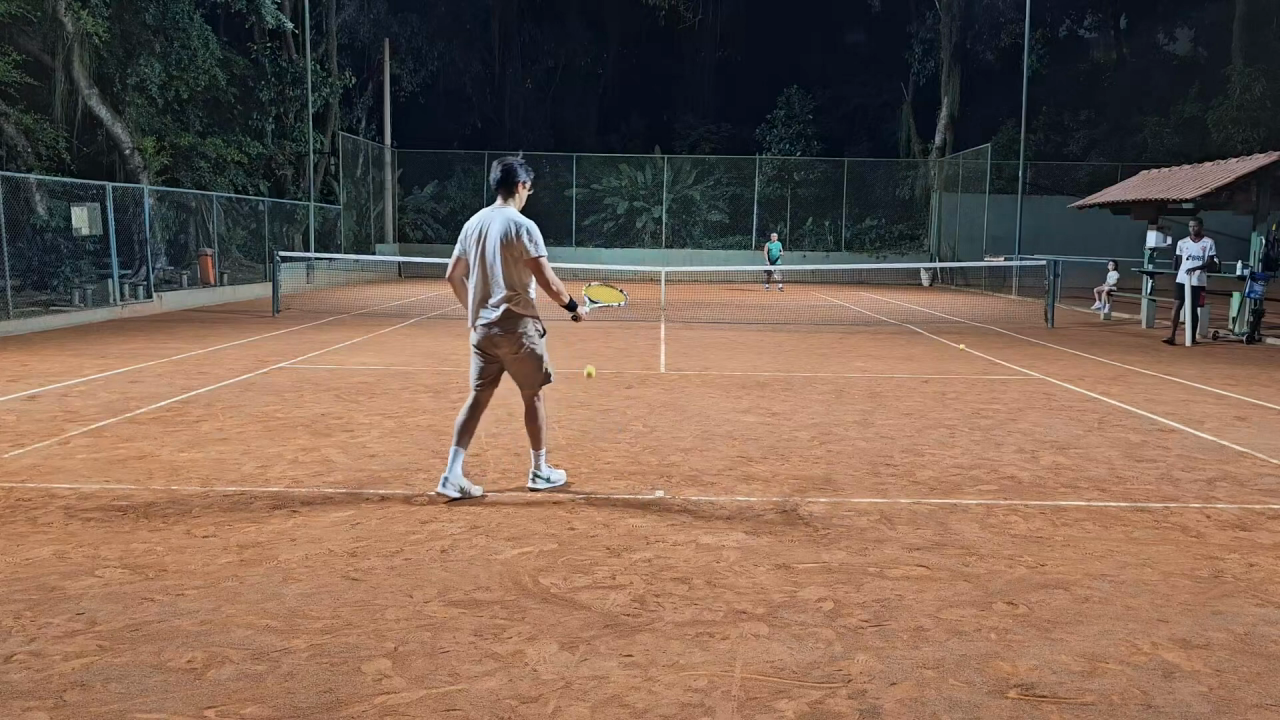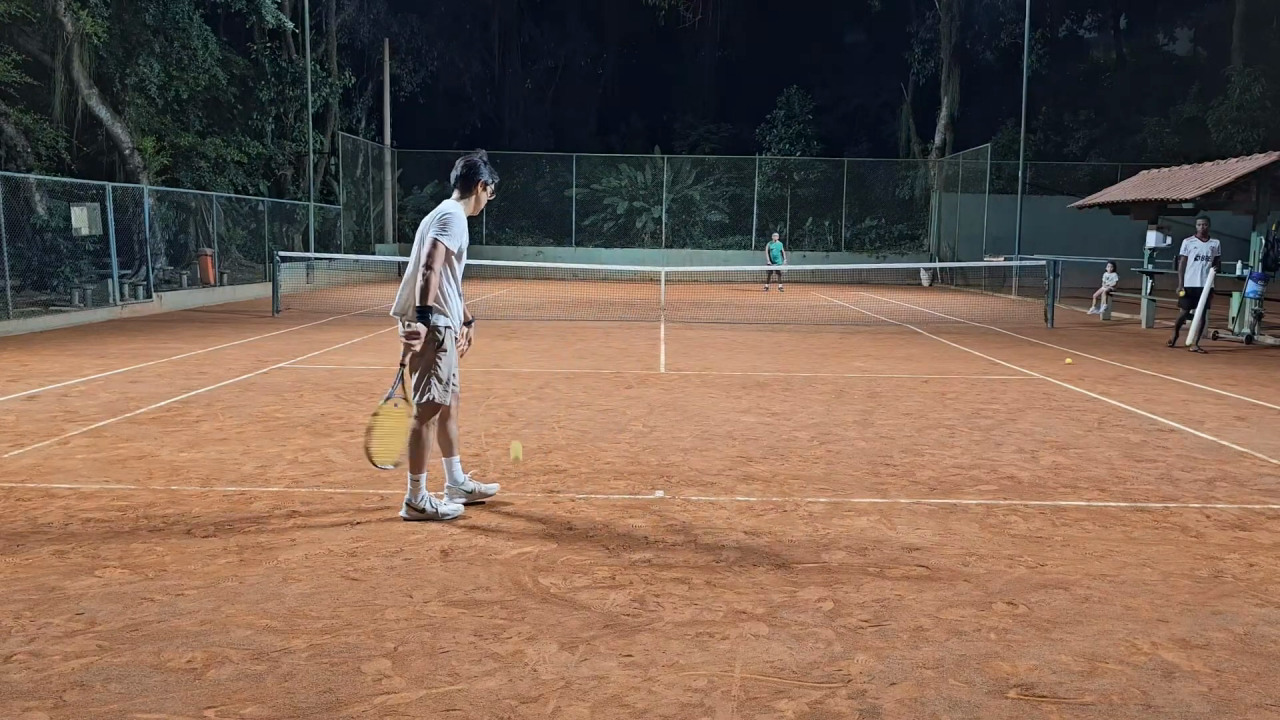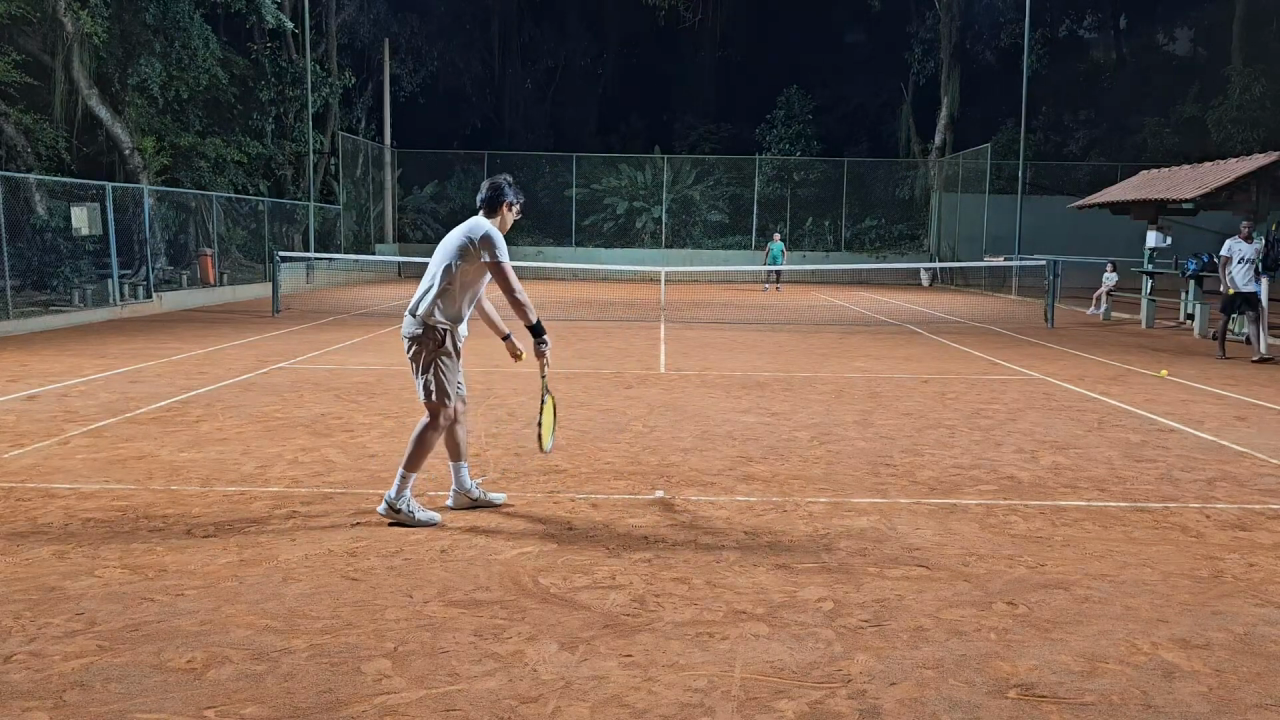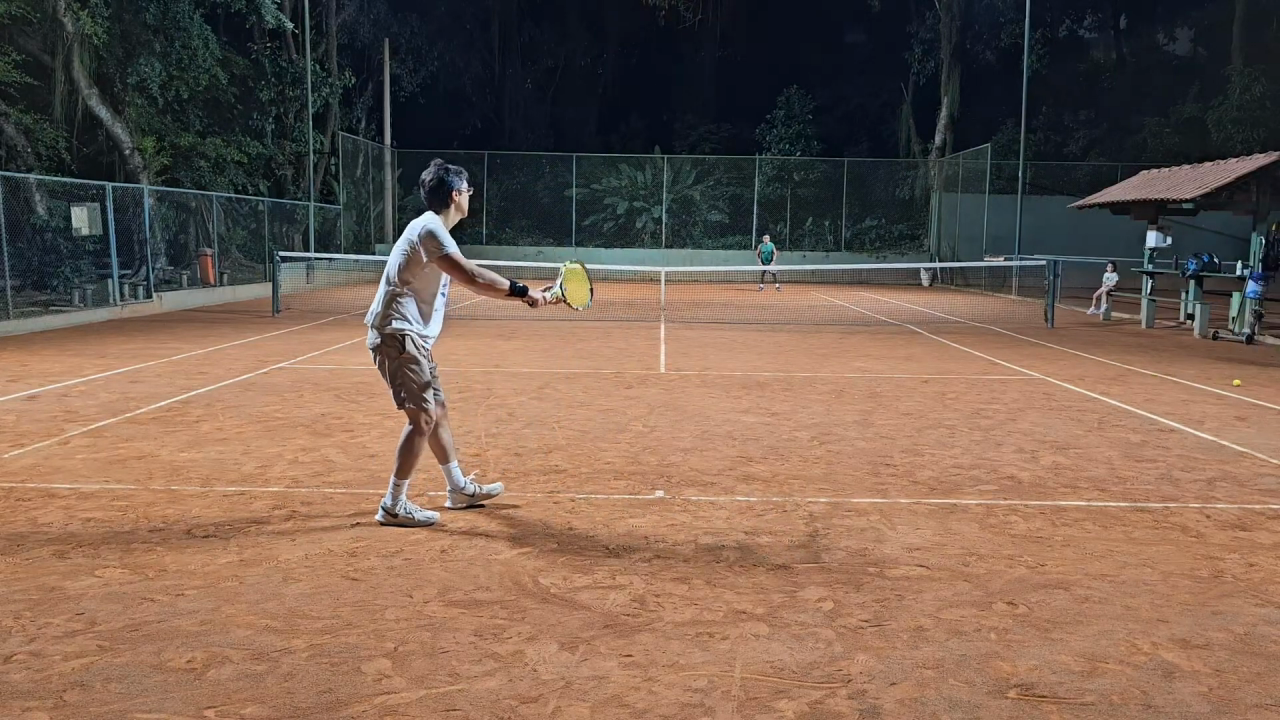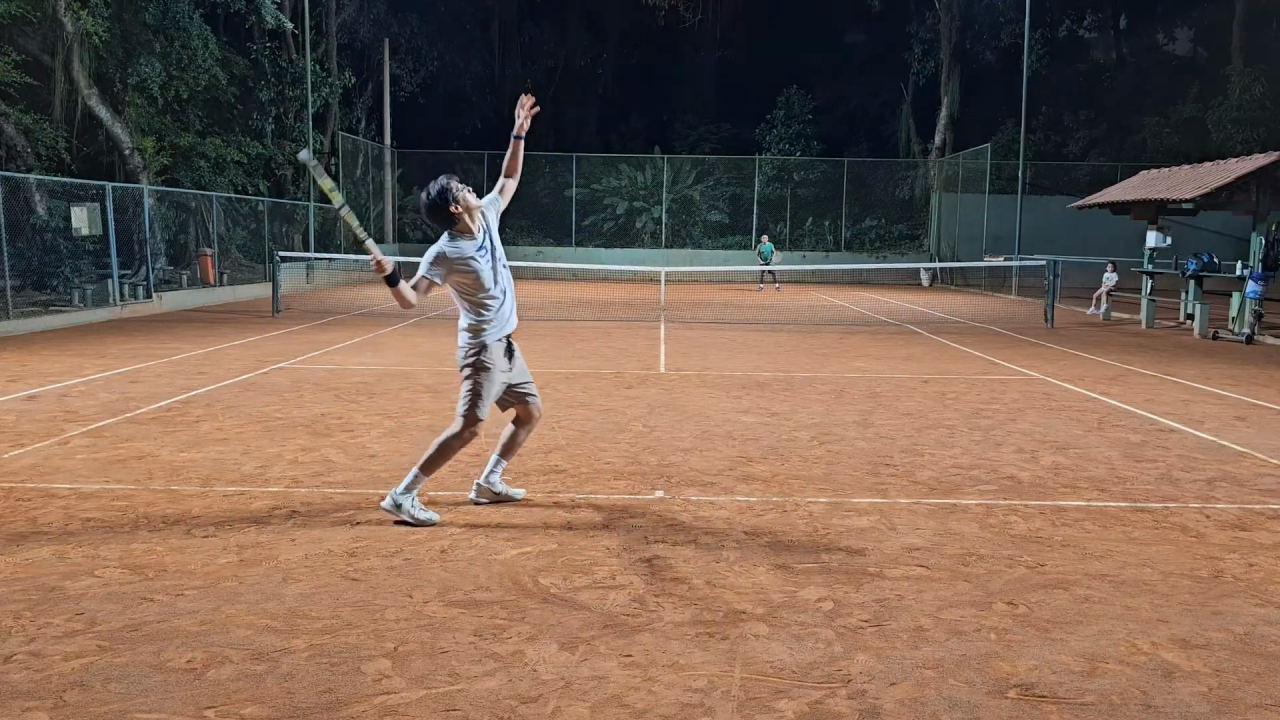
dt=1s
person 1, frame 1
left shoulder: (473, 224)
right shoulder: (522, 226)
left elbow: (453, 275)
right elbow: (547, 281)
right wrist: (573, 306)
left hip: (482, 326)
right hip: (517, 324)
left knee: (477, 397)
right knee: (533, 397)
left ankle: (452, 475)
right ankle: (540, 471)
person 1, frame 2
left shoulder: (445, 214)
right shoulder: (452, 217)
right elbow: (430, 269)
left wrist: (466, 321)
right wrist: (422, 318)
left hip: (440, 327)
right hip: (431, 327)
left knee: (448, 405)
right knee: (428, 410)
left ankle: (457, 484)
right ankle: (416, 500)
person 1, frame 3
left shoulder: (471, 231)
right shoulder: (487, 232)
left elbow: (478, 298)
right elbow: (514, 292)
left wrist: (508, 338)
right wrist: (539, 334)
left hip: (437, 328)
right hip: (433, 328)
left knee: (456, 408)
right knee: (440, 413)
left ankle: (463, 489)
right ankle: (397, 499)
person 1, frame 4
left shoulder: (437, 232)
right shoulder: (429, 229)
left elbow: (474, 284)
right elbow: (472, 276)
left wrist: (523, 293)
right wrist: (522, 291)
left hip: (412, 337)
right hip: (397, 335)
left knee: (437, 412)
right knee: (422, 417)
left ankle: (459, 488)
right ankle: (393, 505)
person 1, frame 5
left shoulder: (487, 217)
right shoulder: (444, 253)
left elbow: (509, 179)
right elbow: (411, 297)
left wrist: (518, 133)
right wrist: (392, 276)
left hip: (505, 343)
right hip: (483, 347)
left knee: (530, 412)
right knee: (468, 427)
left ankle: (489, 482)
right ankle: (403, 496)
